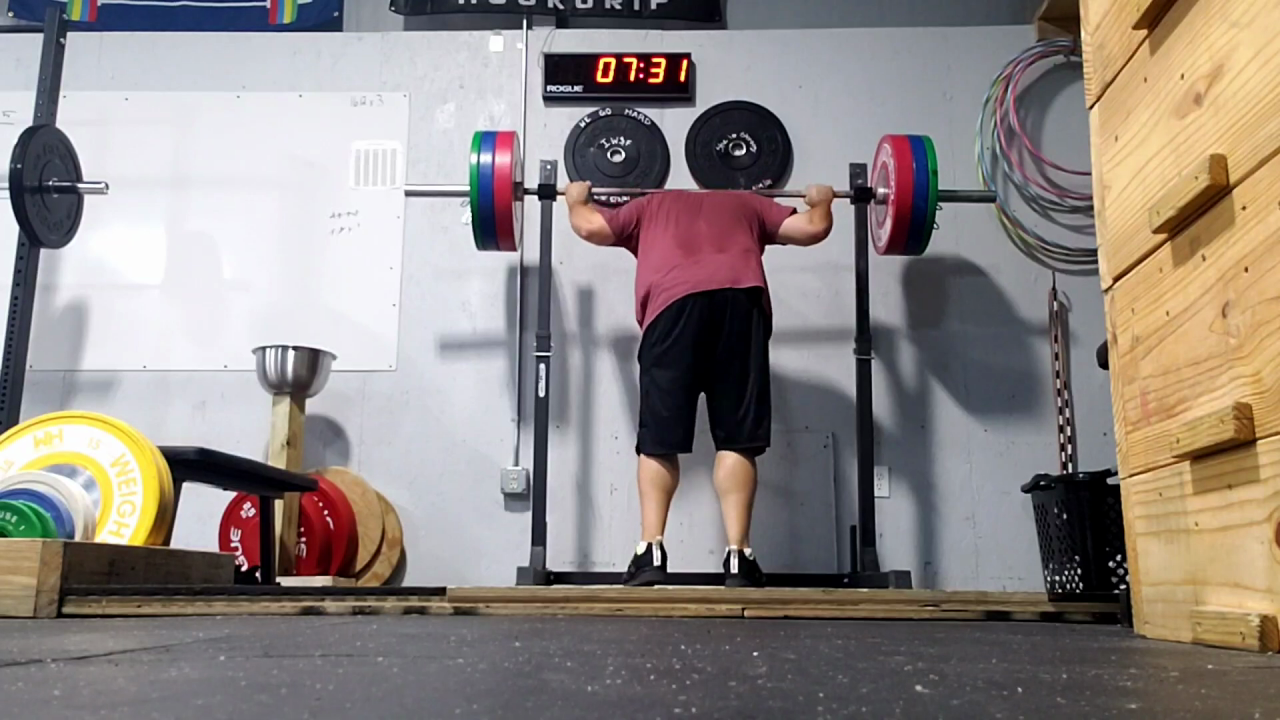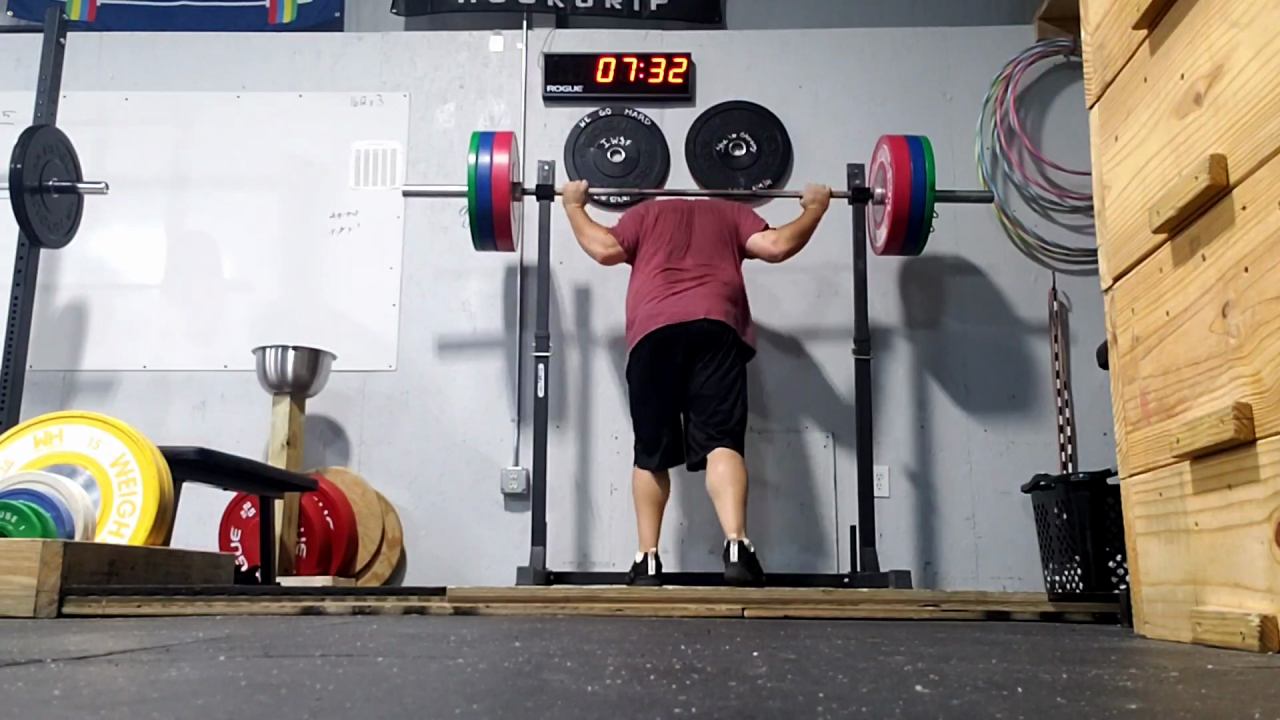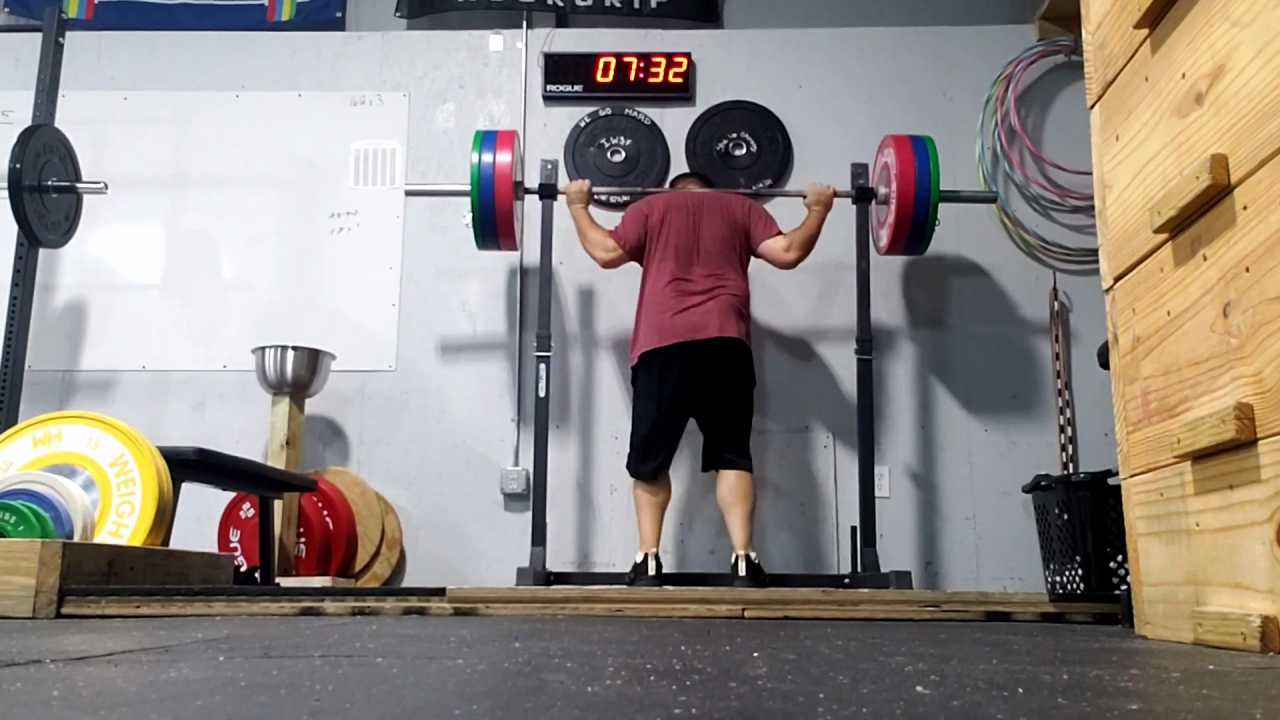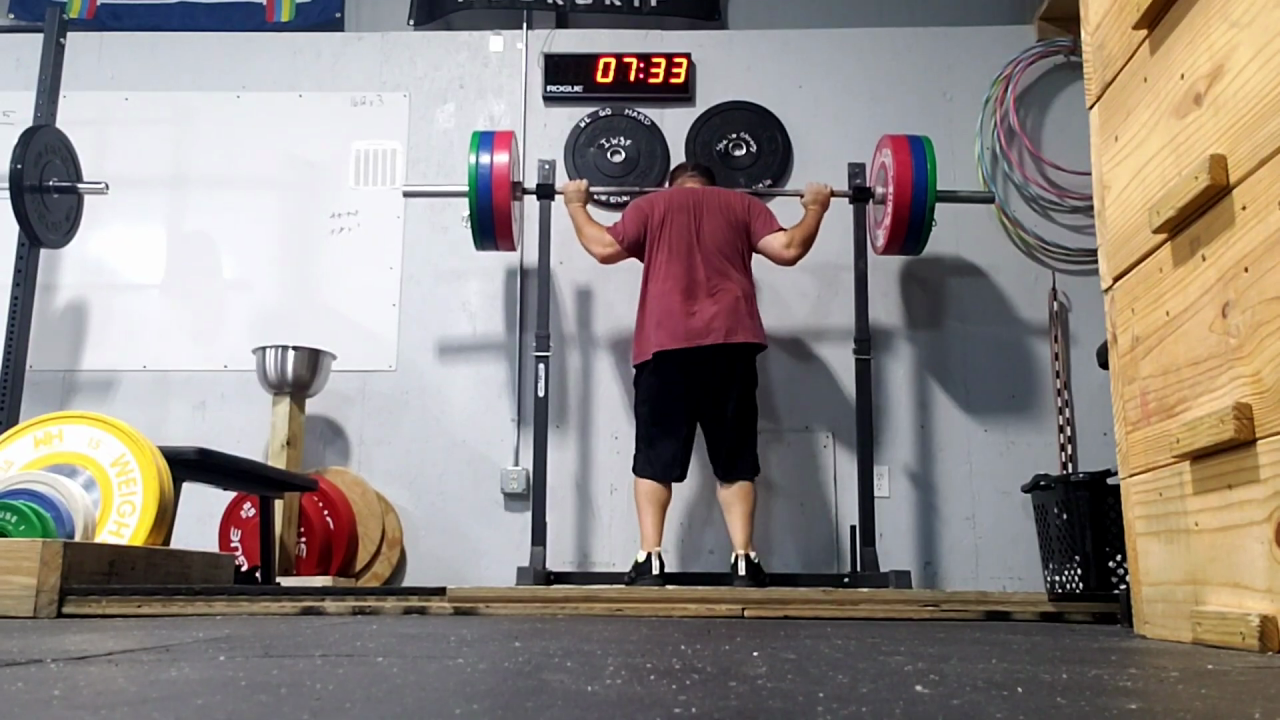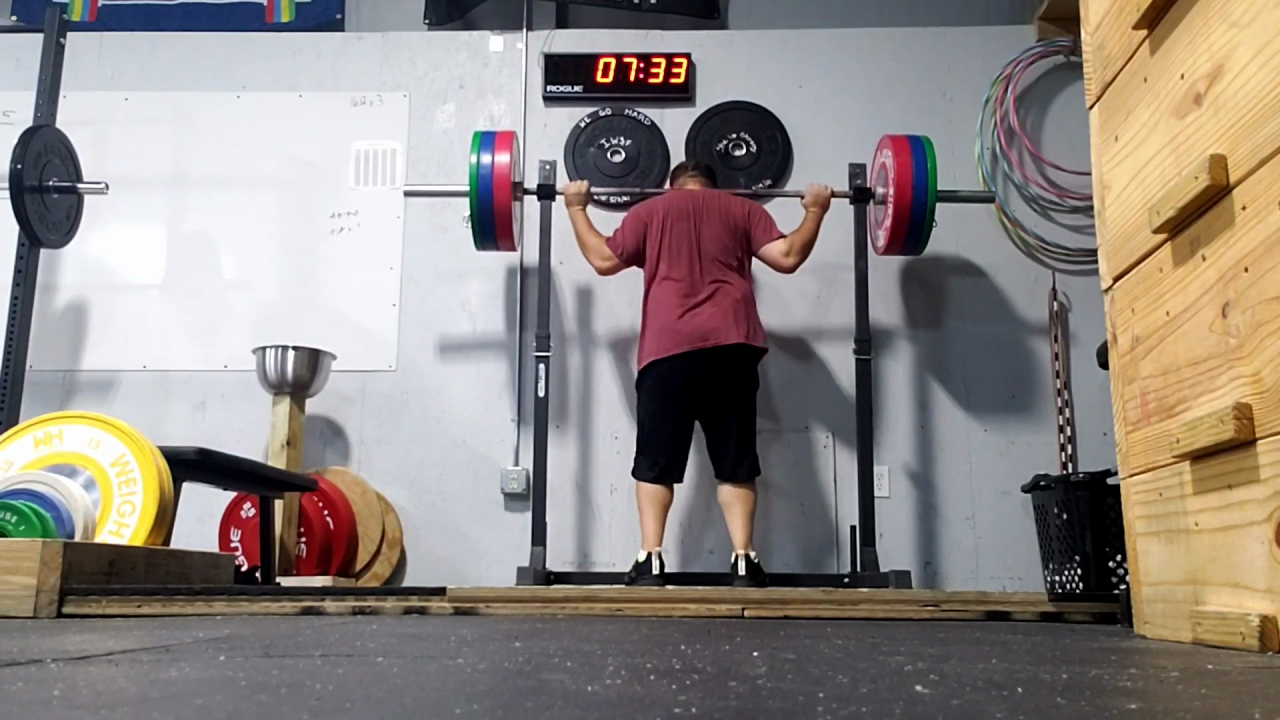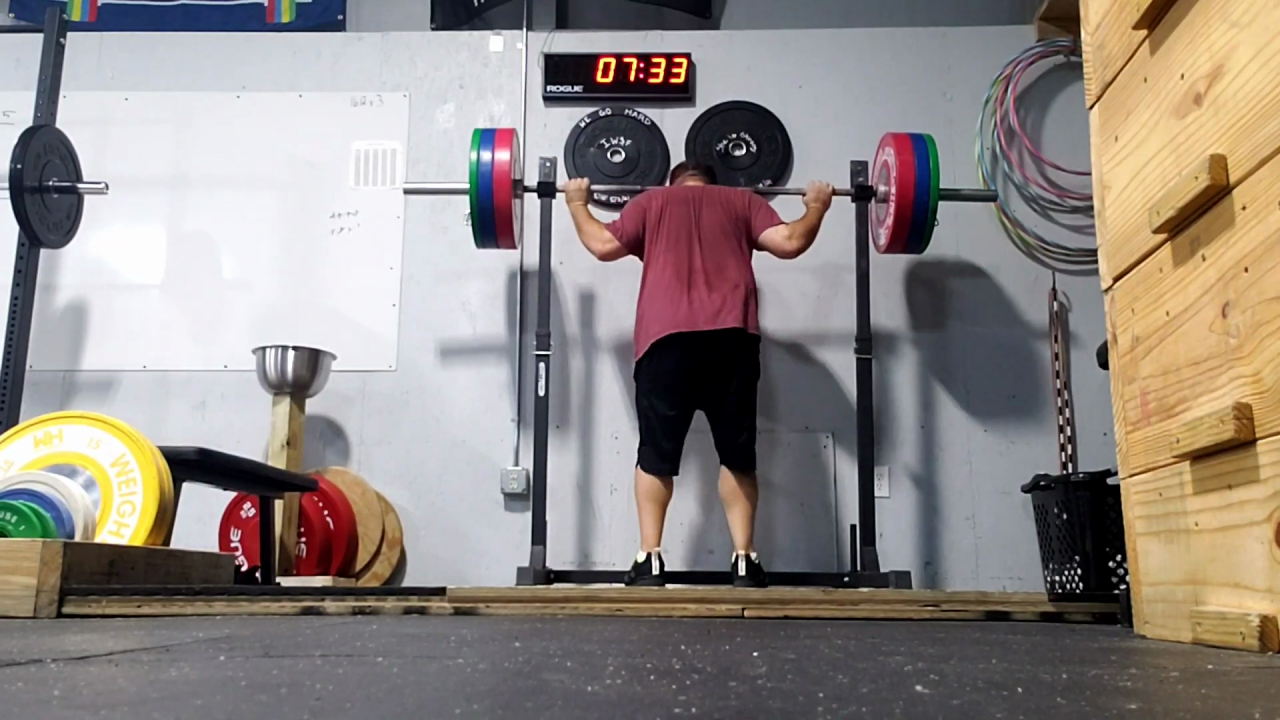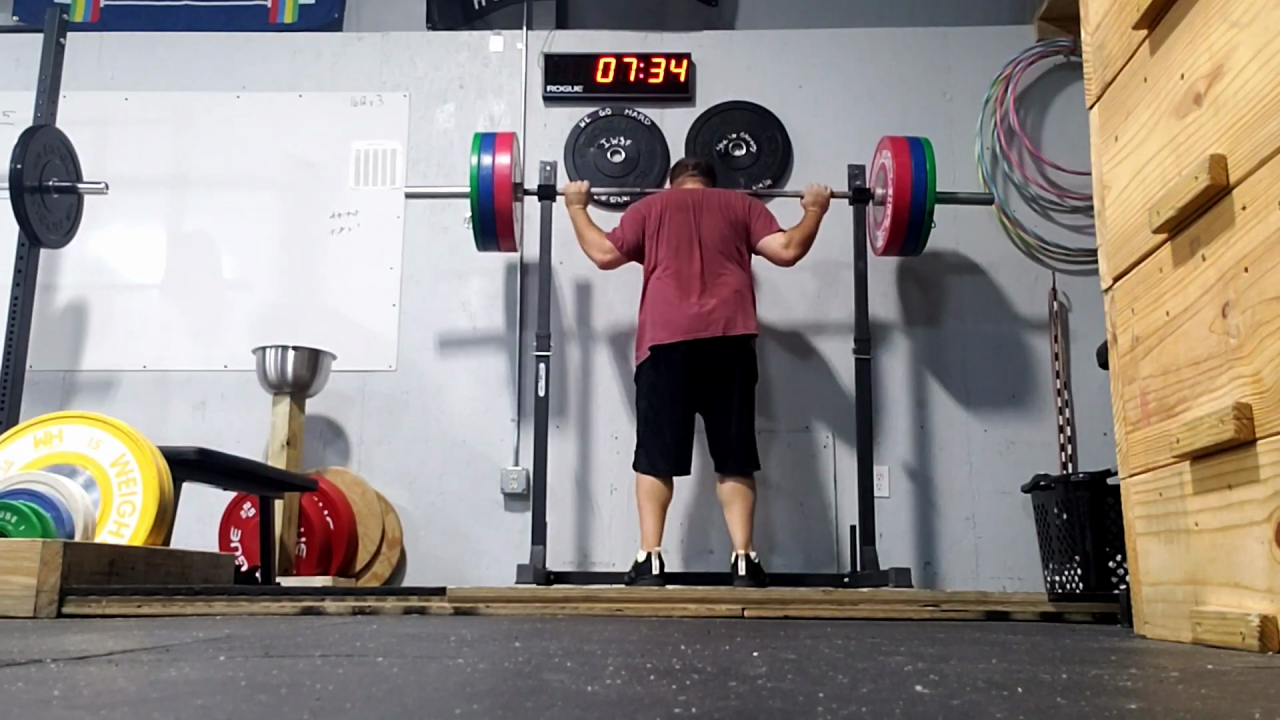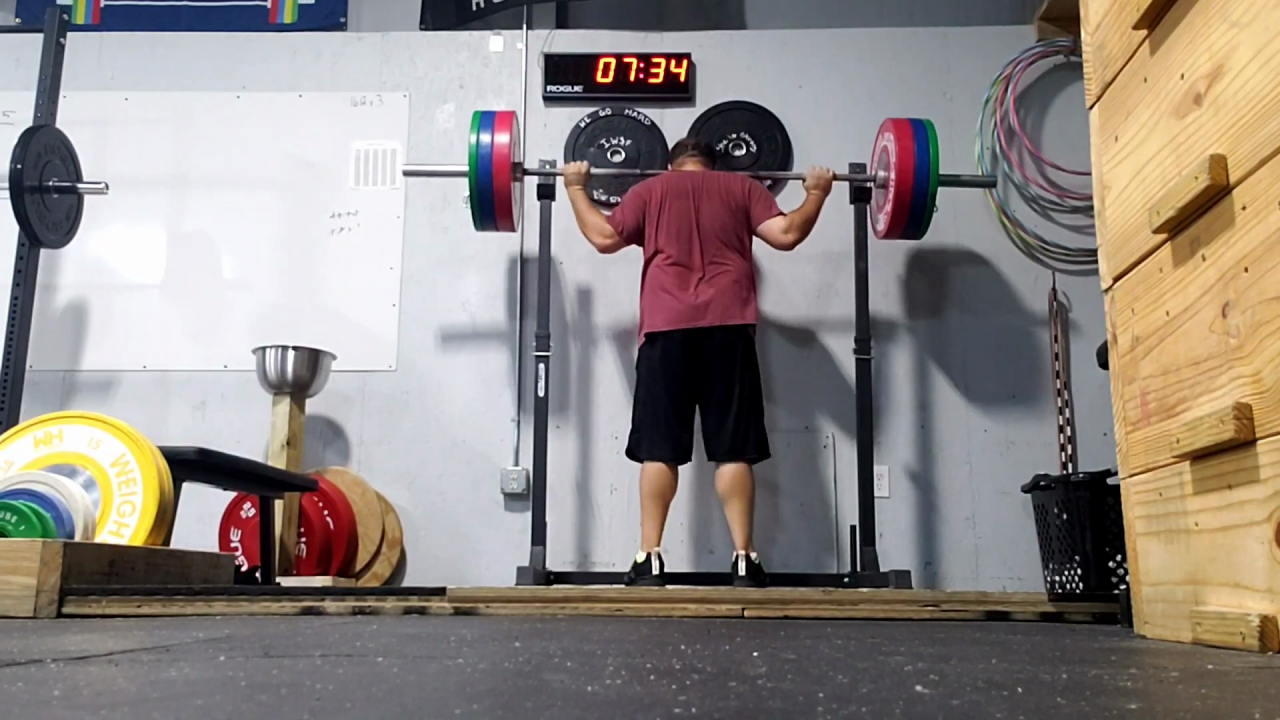
dt=0.4s
person 1, frame 1
left shoulder: (652, 206)
right shoulder: (747, 203)
left elbow: (590, 227)
right elbow: (813, 229)
left wrist: (576, 200)
right wrist: (821, 203)
left hip: (673, 304)
right hip: (740, 299)
left knee: (658, 439)
right knee: (736, 439)
left ankle: (651, 552)
right ankle: (737, 559)
person 1, frame 2
left shoulder: (644, 212)
right shoulder: (731, 212)
left elbow: (605, 249)
right elbow: (776, 246)
left wrist: (573, 206)
right wrist: (814, 209)
left hip: (655, 332)
right hip: (716, 328)
left knee: (651, 453)
right knee: (722, 442)
left ankle: (648, 561)
right ankle: (736, 548)
person 1, frame 3
left shoulder: (650, 207)
right shoulder: (742, 208)
left elbow: (606, 253)
right elbow: (789, 252)
left wrist: (578, 207)
right wrist: (818, 210)
left hip: (661, 343)
right hip: (724, 343)
left knee: (649, 460)
right knee: (732, 457)
left ankle: (648, 561)
right ankle: (743, 562)
person 1, frame 4
left shoulder: (649, 205)
right shoulder: (743, 205)
left elbow: (604, 249)
right elbow: (789, 250)
left wrist: (576, 205)
right wrist: (815, 208)
left hip: (665, 347)
right hip: (729, 345)
left knee: (655, 459)
right knee: (735, 462)
left ankle: (650, 561)
right ankle: (743, 562)
person 1, frame 5
left shoulder: (649, 211)
right shoulder: (742, 209)
left elbow: (604, 260)
right elbow: (788, 258)
left wrist: (576, 209)
right wrist: (815, 212)
left hip: (667, 348)
right hip: (730, 347)
left knee: (655, 462)
right knee: (735, 463)
left ankle: (650, 561)
right ankle: (744, 561)
person 1, frame 6
left shoulder: (650, 202)
right shoulder: (743, 201)
left elbow: (603, 245)
right elbow: (790, 242)
left wrist: (577, 204)
right wrist: (817, 206)
left hip: (666, 337)
right hip: (731, 334)
left knee: (656, 455)
right knee: (737, 455)
left ankle: (649, 560)
right ankle: (744, 560)
person 1, frame 7
left shoulder: (649, 207)
right shoulder: (743, 205)
left elbow: (603, 253)
right elbow: (787, 250)
left wrist: (576, 207)
right wrist: (815, 210)
left hip: (666, 340)
right hip: (728, 339)
left knee: (655, 457)
right knee: (734, 458)
left ankle: (649, 560)
right ankle: (744, 560)
person 1, frame 8
left shoulder: (650, 189)
right shoulder: (743, 187)
left elbow: (603, 237)
right elbow: (786, 234)
left wrist: (575, 188)
right wrist: (817, 193)
left hip: (666, 329)
right hip: (728, 327)
left knee: (658, 449)
right knee: (734, 450)
left ankle: (650, 560)
right ankle: (744, 560)
